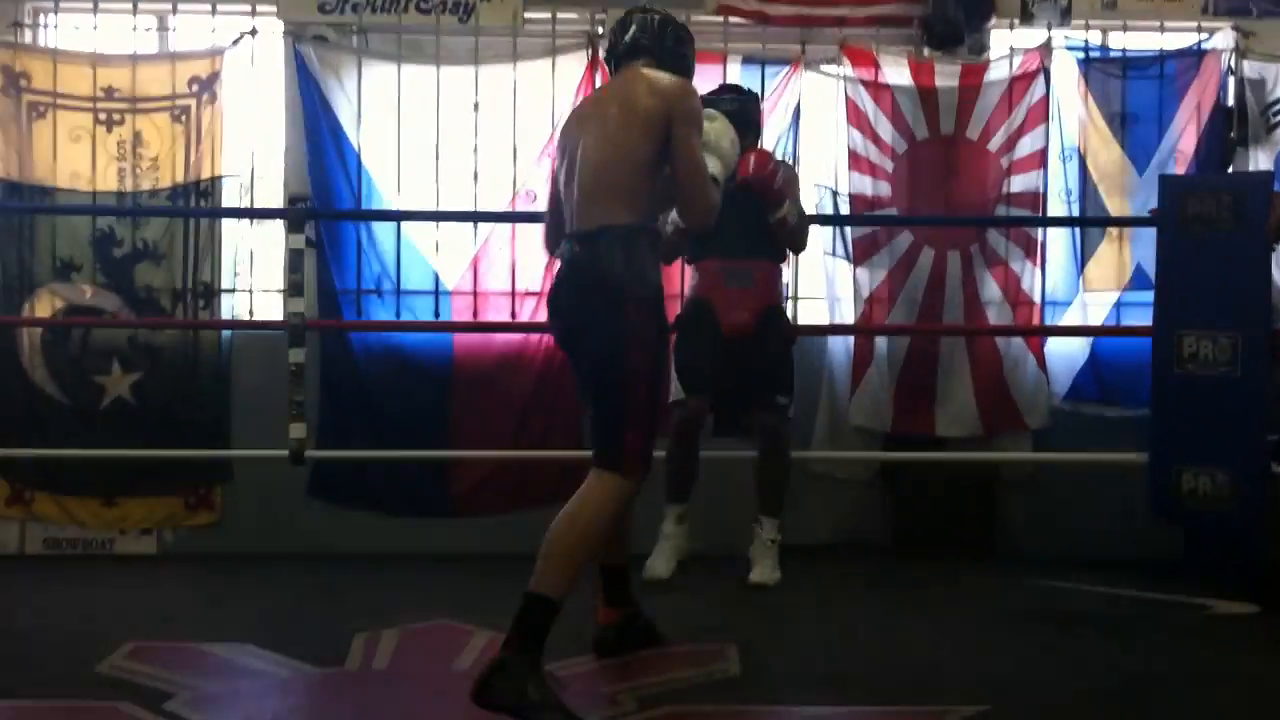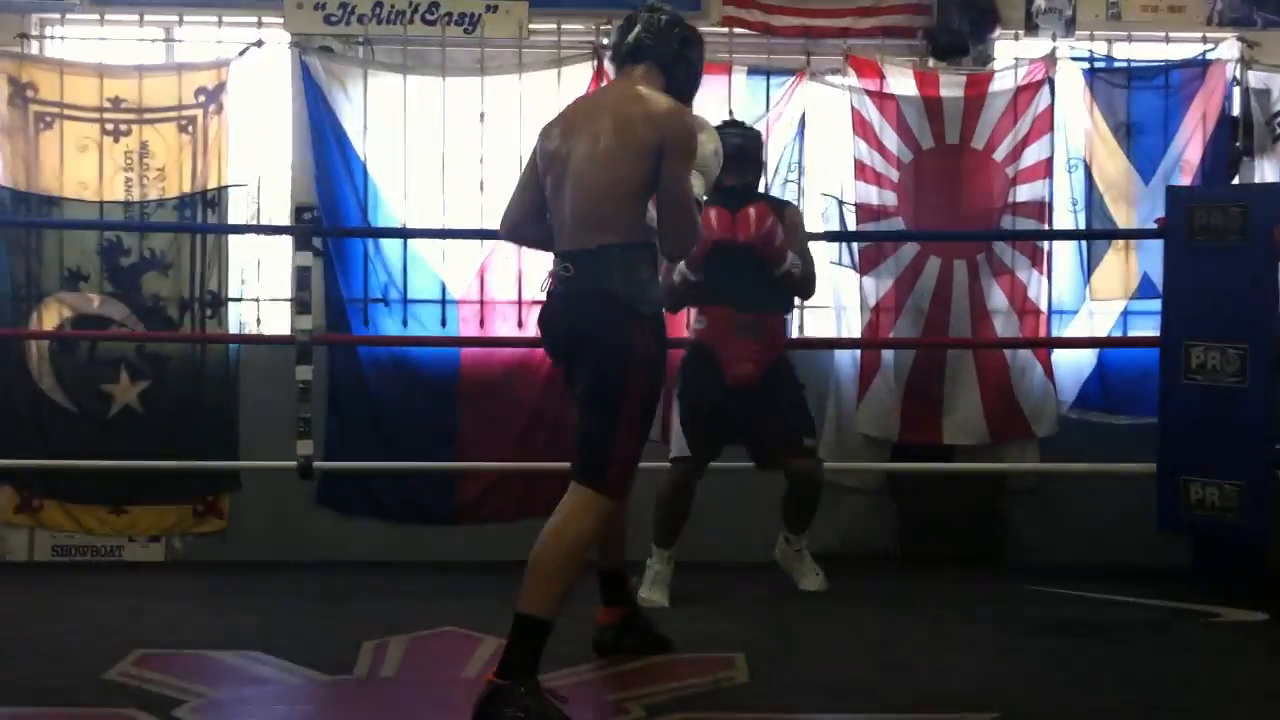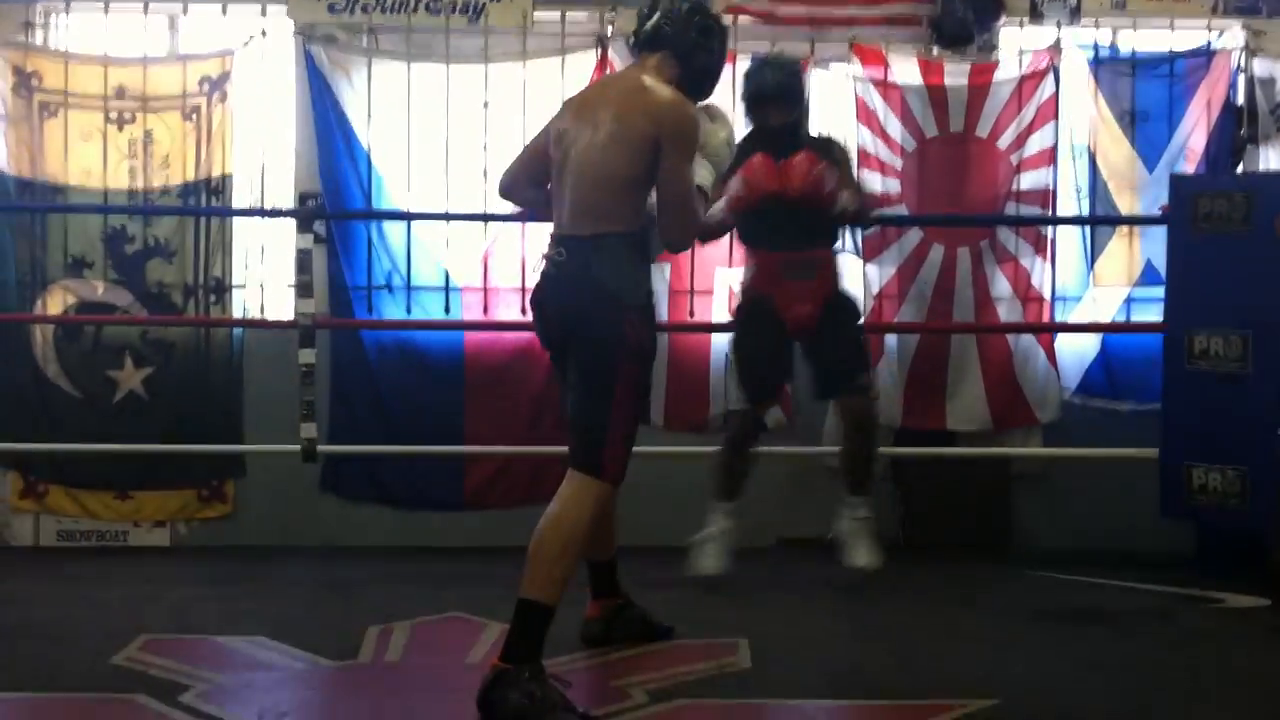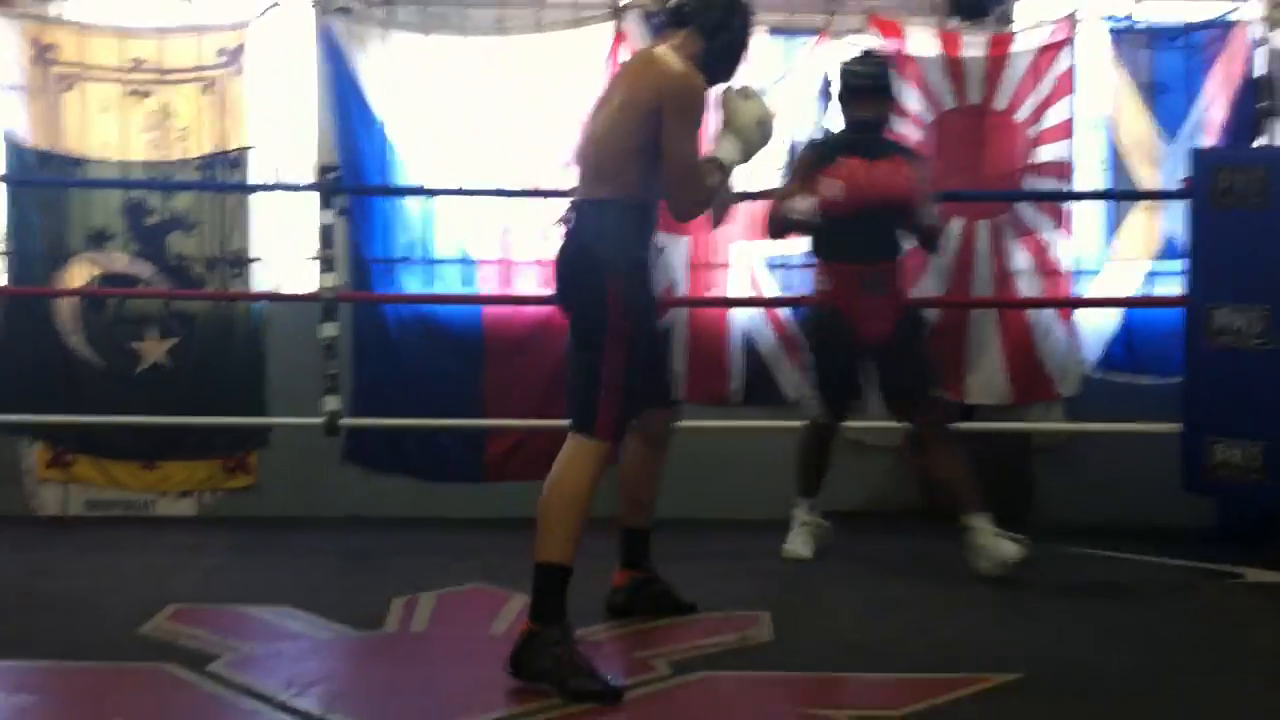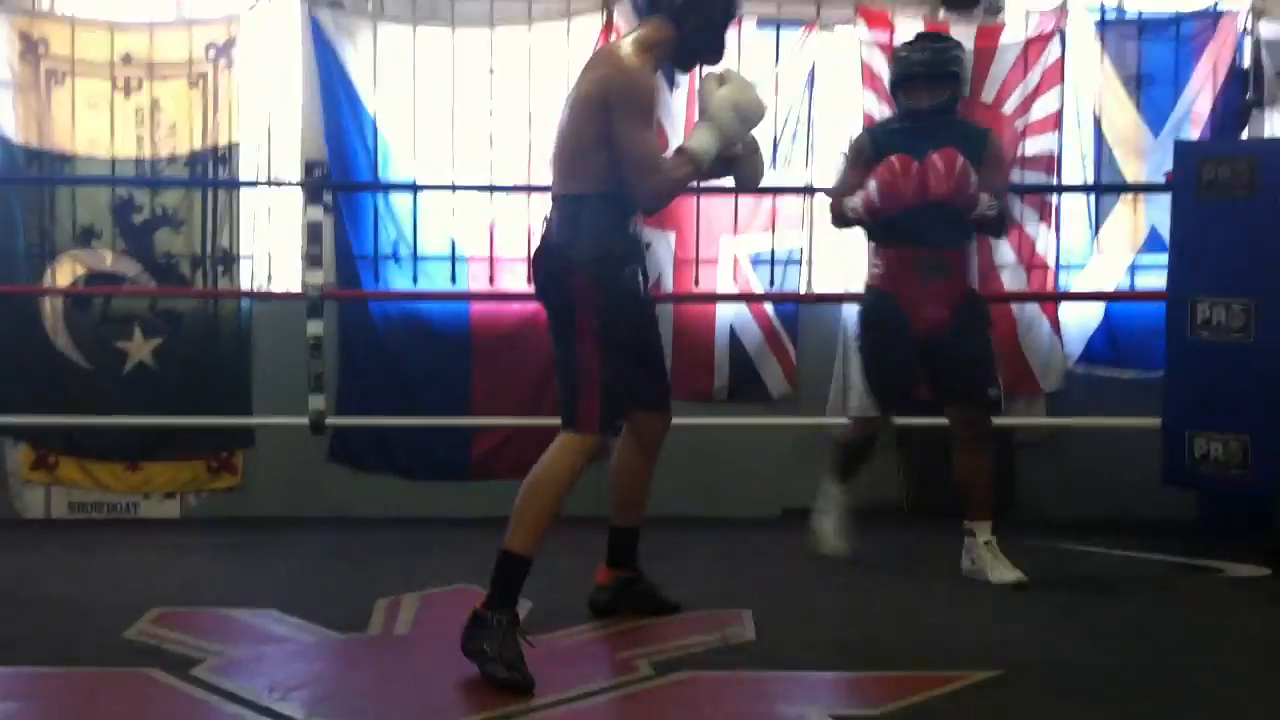
dt=0.2s
person 1, frame 1
left shoulder: (581, 114)
right shoulder: (673, 92)
right elbow: (697, 213)
right wrist: (715, 164)
left hip: (576, 282)
right hip: (623, 286)
left knee: (617, 458)
right knee: (617, 468)
left ankle: (619, 612)
right ankle: (516, 658)
person 1, frame 2
left shoulder: (567, 119)
right shoulder: (671, 116)
left elbow: (517, 226)
right elbow: (679, 242)
right wrist: (695, 181)
left hip: (567, 301)
right hip: (620, 307)
left knee: (610, 467)
right knee: (595, 484)
left ankle: (618, 615)
person 1, frame 3
left shoulder: (583, 101)
right shoulder: (672, 109)
left elbow: (514, 186)
right elbow: (676, 234)
right wrist: (705, 171)
left hip: (561, 285)
right hip: (610, 293)
left knee: (602, 459)
right knee: (591, 473)
left ankle: (608, 606)
person 1, frame 4
left shoulder: (638, 70)
right shoulder: (681, 82)
left elbow: (591, 157)
right elbow: (685, 203)
left wrist: (642, 174)
right wrist: (734, 148)
left hip: (592, 250)
right hip: (611, 259)
left knee: (653, 415)
right knee: (594, 436)
left ankle: (634, 577)
right ankle: (543, 632)
person 1, frame 5
left shoulder: (624, 62)
right shoulder: (630, 70)
right elbow: (649, 191)
left wrist: (720, 157)
right wrist: (714, 136)
left hip: (609, 256)
right hip: (584, 258)
left knee: (649, 413)
right knee: (585, 432)
left ankle: (618, 575)
right ankle: (495, 613)
person 2, frame 1
left shoulder: (778, 175)
left elbow: (797, 242)
right elbow: (668, 248)
left wrist: (776, 195)
left hip: (762, 313)
right hip: (706, 310)
left knee: (772, 427)
right knee: (687, 416)
left ankle: (766, 539)
right ankle: (672, 529)
person 2, frame 2
left shoulder: (782, 215)
right shoulder: (693, 218)
left elbow: (806, 286)
right elbow: (672, 299)
left wrist: (780, 253)
right wrist: (691, 260)
left hip: (767, 358)
right hip: (709, 357)
left knee: (805, 469)
right knee: (687, 467)
left ankle: (794, 547)
right ankle: (658, 566)
person 2, frame 3
left shoulder: (828, 153)
right shoulder: (737, 159)
left elbow: (860, 215)
right elbow: (706, 228)
left wrist: (834, 194)
right wrist: (736, 199)
left hip: (822, 298)
right hip: (765, 300)
left knee: (859, 409)
right knee: (749, 414)
left ankle: (855, 516)
right ankle: (719, 526)
person 2, frame 4
left shoulder: (905, 160)
right shoulder: (817, 156)
left elbow: (931, 238)
right elbow: (778, 220)
left wrist: (917, 209)
right wrist: (822, 202)
left hip: (890, 306)
right hip: (833, 308)
left knee: (930, 418)
right knee: (826, 419)
left ankle: (979, 532)
right ankle: (805, 518)
person 2, frame 5
left shoulder: (980, 142)
right shoulder: (873, 143)
left elbow: (999, 222)
right elbow: (838, 210)
left wrist: (974, 198)
right wrist: (868, 201)
left hip: (953, 298)
right hip: (891, 299)
left knee: (974, 418)
right knee: (874, 419)
left ankle: (980, 542)
right ankle: (835, 493)
